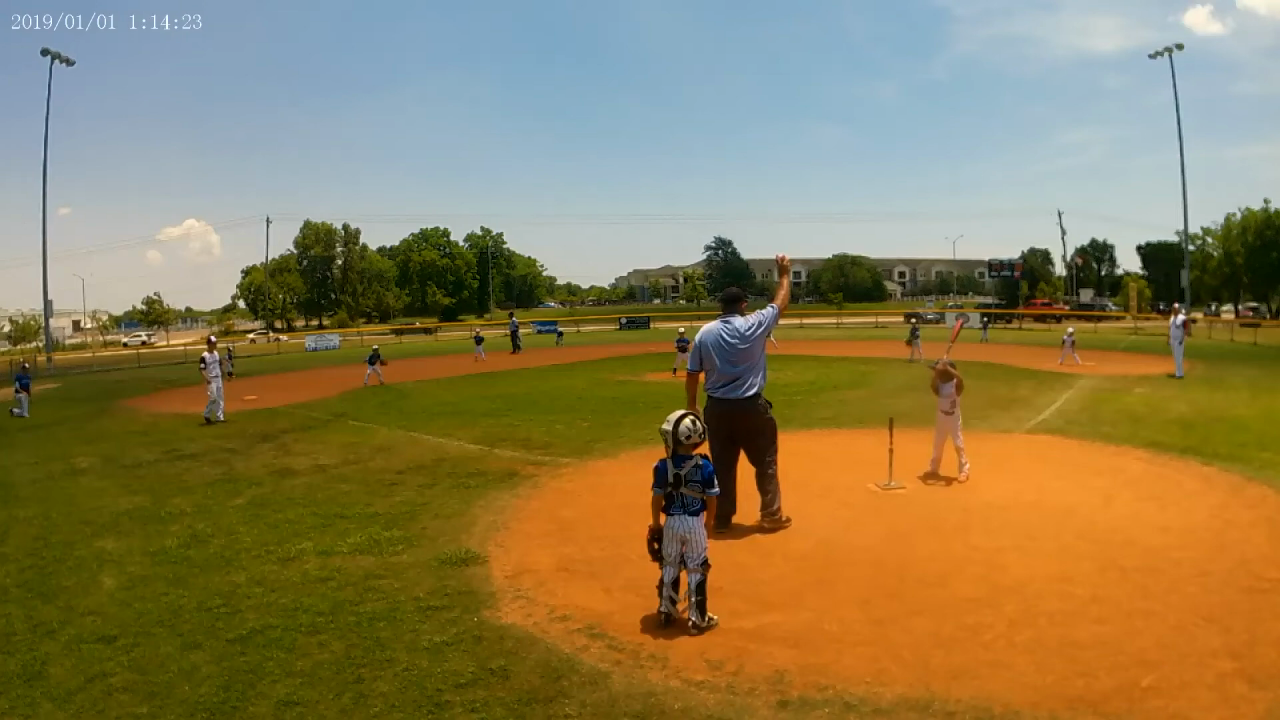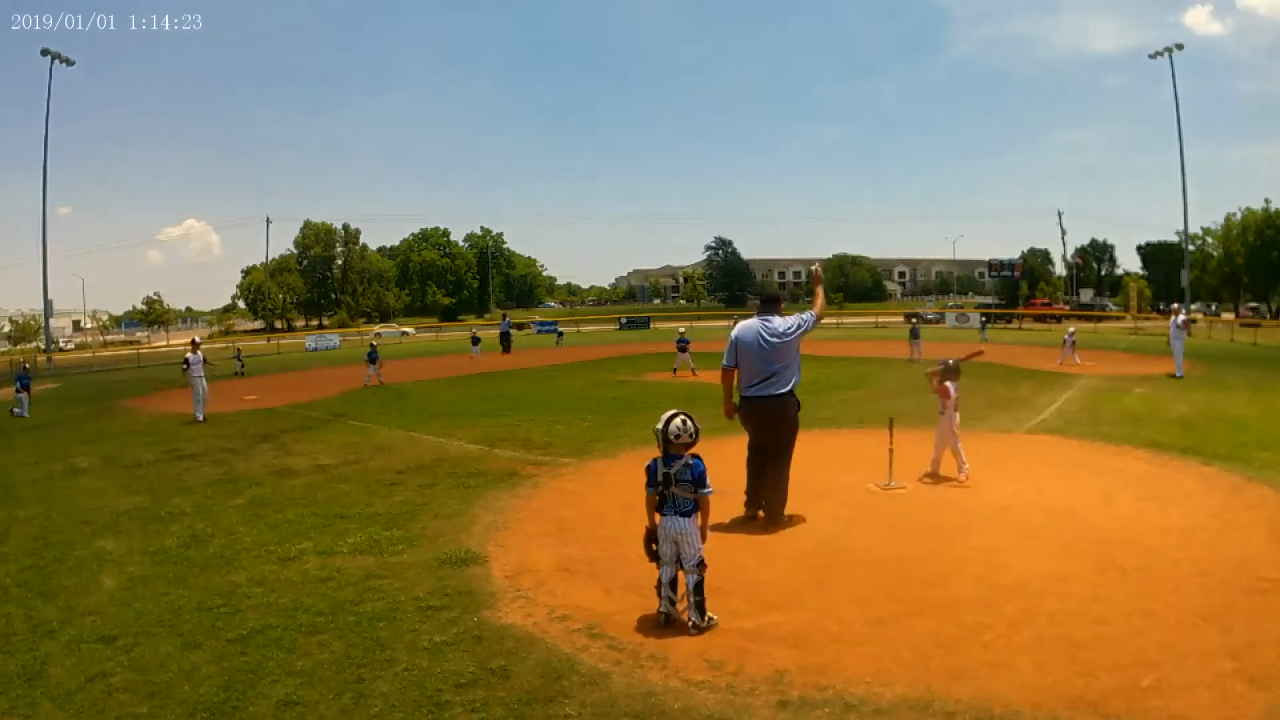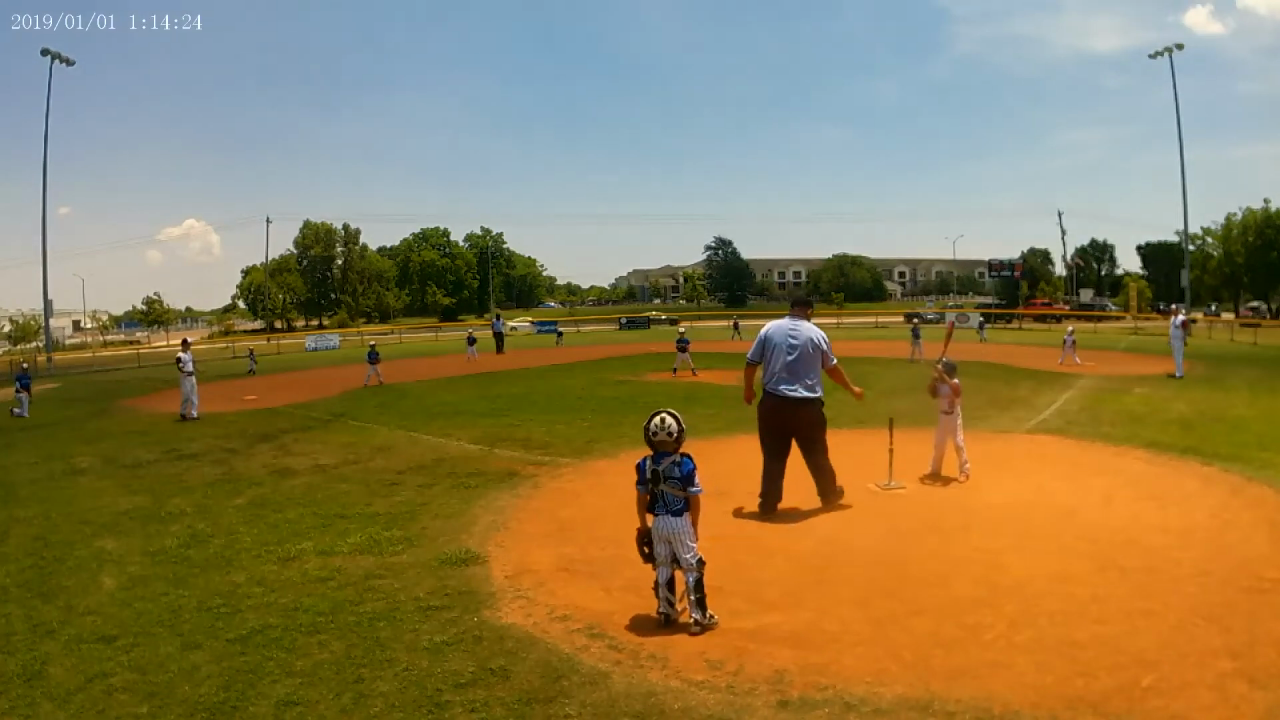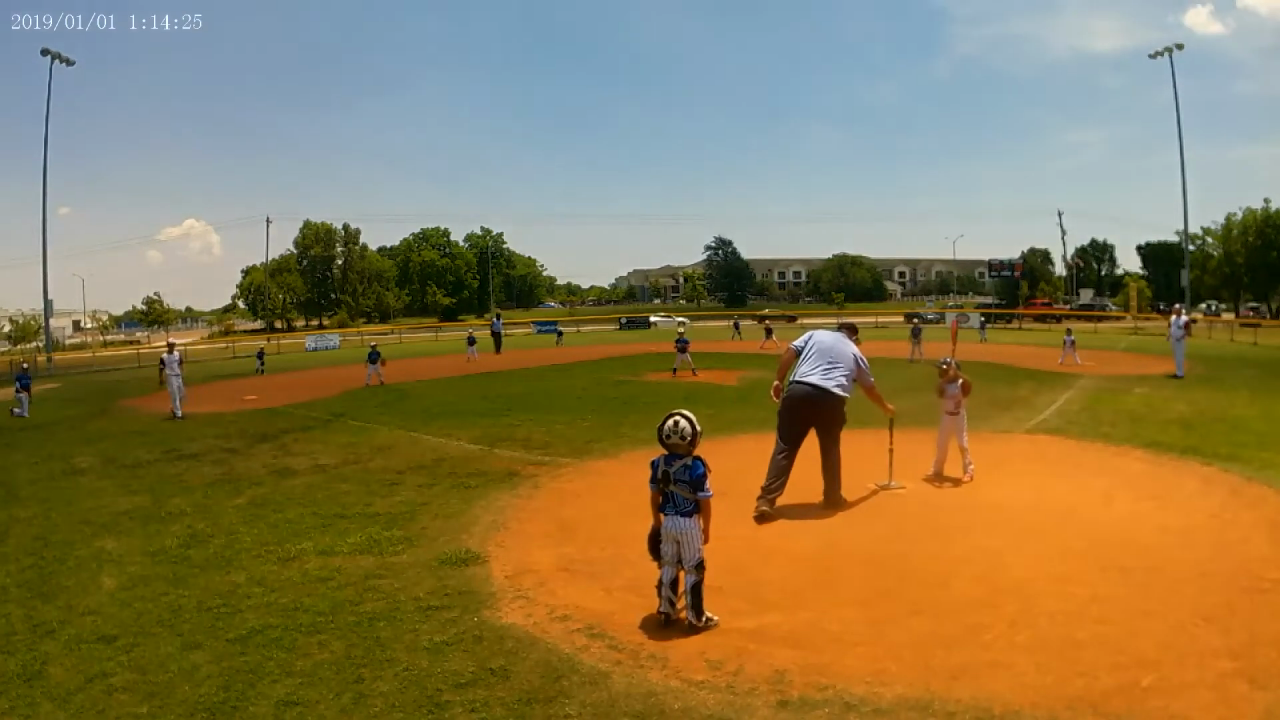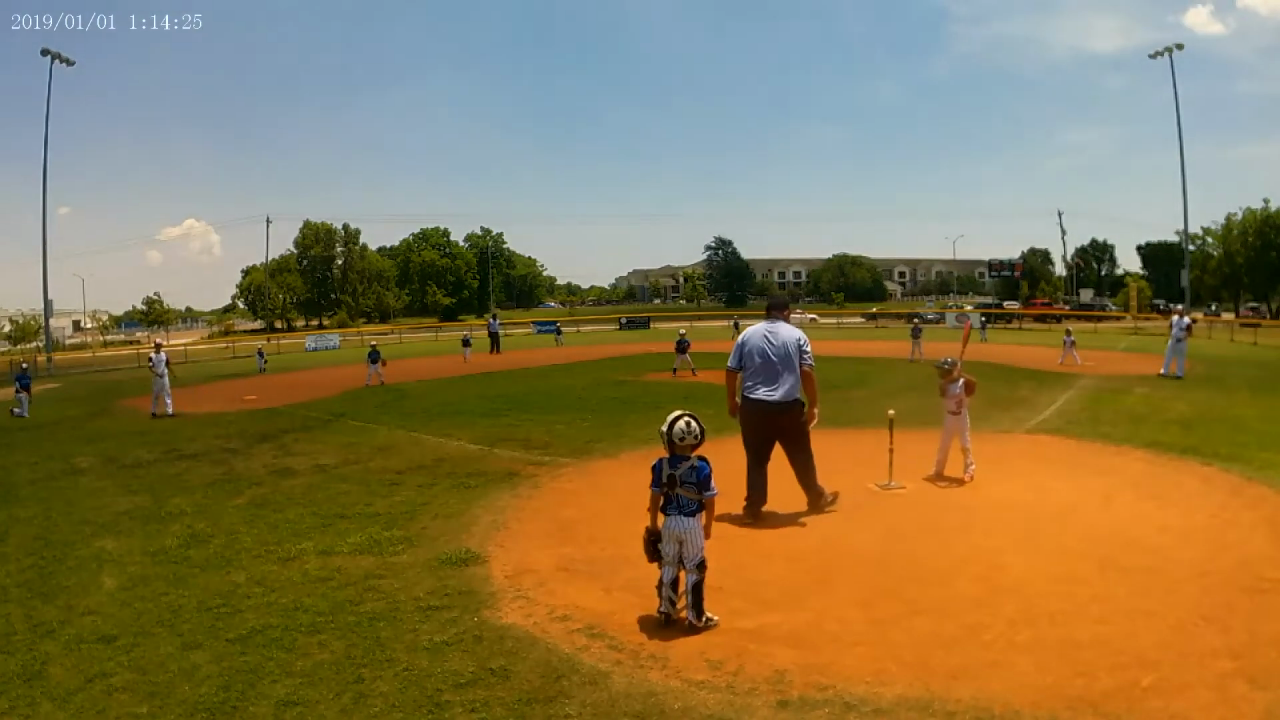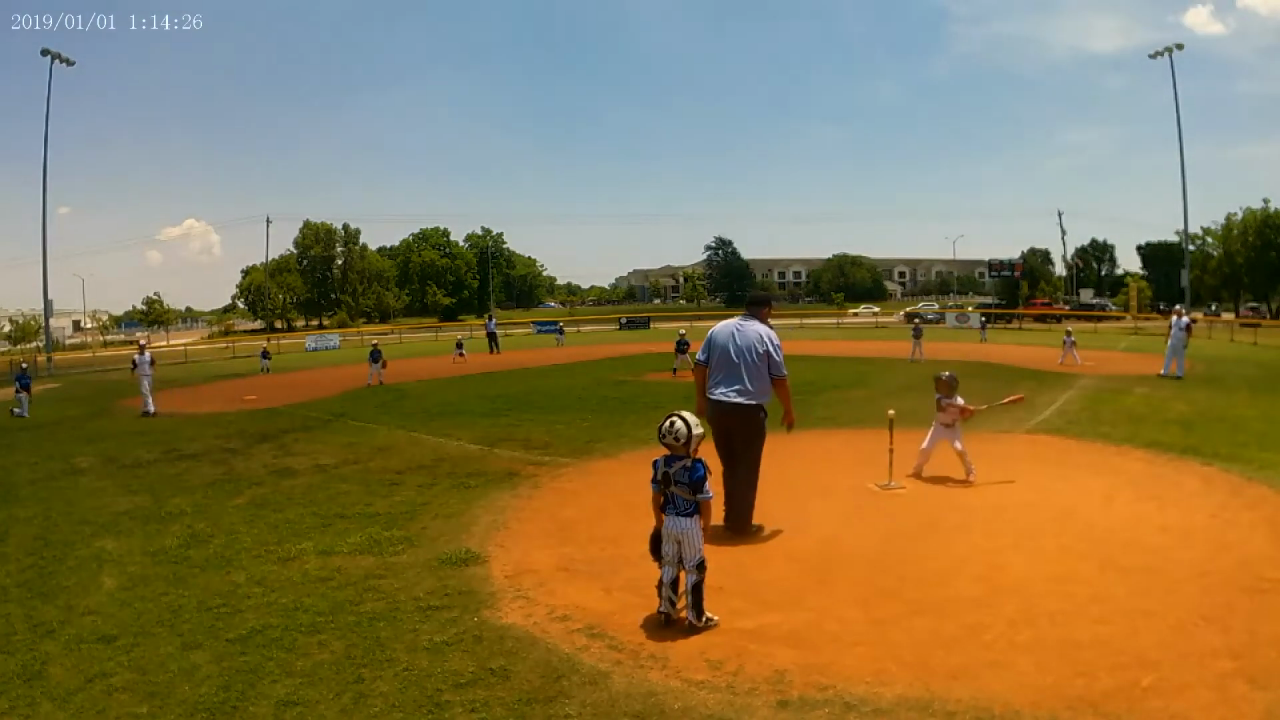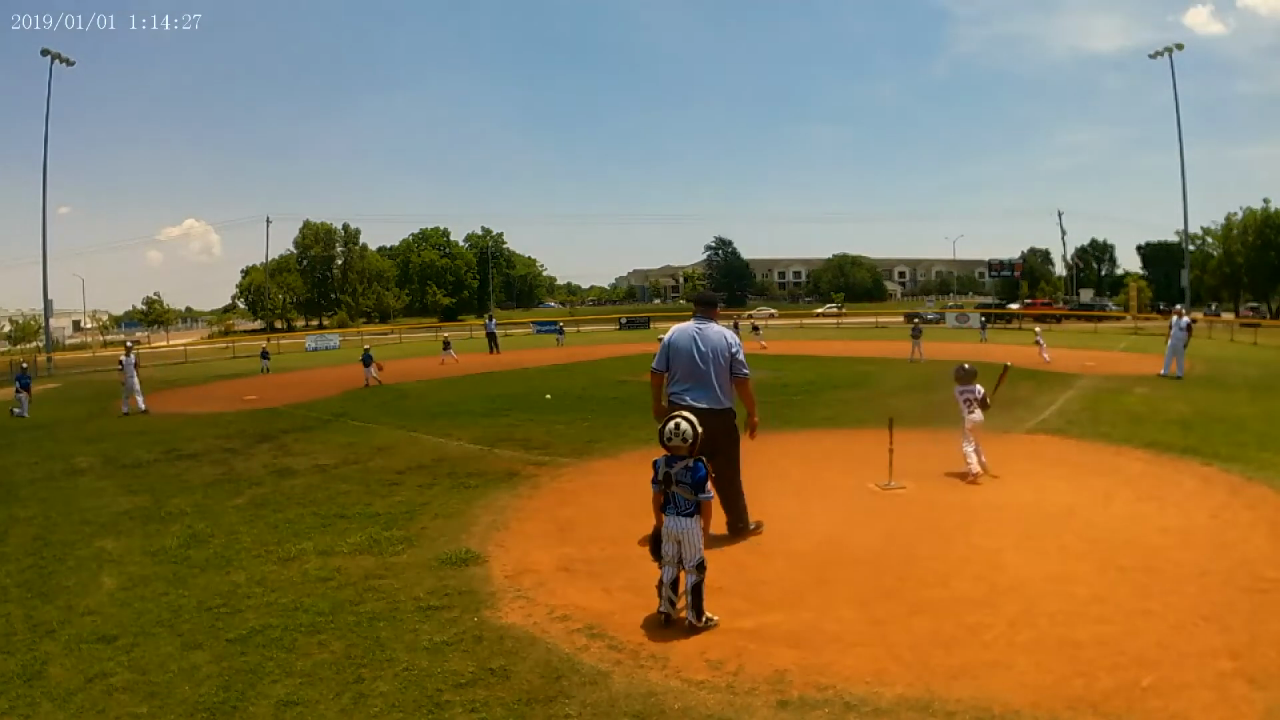
dt=0.7s
person 1, frame 1
left shoulder: (705, 332)
right shoulder: (753, 325)
left elbow: (692, 373)
right elbow: (781, 303)
left wrist: (691, 405)
right wrist: (784, 273)
left hip: (717, 408)
right hip: (750, 406)
left knee: (722, 465)
right knee: (765, 461)
left ankle: (722, 519)
right ankle: (771, 515)
person 1, frame 2
left shoulder: (741, 329)
right shoulder: (790, 326)
left elbow: (728, 369)
right elbow: (818, 312)
left wrist: (728, 400)
right wrist: (818, 283)
left hip: (749, 403)
right hip: (781, 404)
left knee: (756, 453)
right knee: (778, 459)
left ankle: (752, 506)
right ankle: (773, 513)
person 1, frame 3
left shoulder: (770, 329)
right shoulder: (816, 333)
left elbow: (751, 363)
right elbow: (832, 369)
left wrist: (748, 388)
right wrist: (852, 389)
left hip: (773, 402)
right hip: (806, 404)
left knee: (773, 455)
right knee: (816, 452)
left ankle: (768, 504)
right ankle: (829, 494)
person 1, frame 4
left shoulder: (816, 334)
right shoulder: (855, 352)
left elbow: (790, 352)
right elbow: (869, 388)
left wrist: (778, 381)
right wrist: (885, 406)
left hip: (799, 392)
right hip: (831, 400)
left knee: (785, 448)
right knee: (830, 448)
left ankle: (766, 501)
right ankle: (833, 498)
person 1, frame 5
left shoulder: (747, 334)
right shoulder: (796, 335)
left elbow: (731, 371)
right elbow: (807, 372)
left wrist: (732, 400)
right wrist: (813, 406)
left hip: (753, 406)
right hip: (788, 406)
left knee: (756, 460)
right knee: (801, 456)
left ankle: (753, 509)
right ankle: (817, 499)
person 1, frame 6
left shoulder: (719, 329)
right shoulder: (766, 335)
left elbow: (700, 366)
right elbow: (779, 379)
left wrist: (701, 399)
right wrist: (788, 410)
left hip: (716, 407)
right hip: (748, 411)
left knee: (729, 464)
right knee: (746, 469)
left ankle: (731, 516)
right ankle: (740, 524)
person 1, frame 7
left shoulder: (674, 333)
right shoulder: (727, 337)
left elbow: (657, 373)
right elbow: (741, 380)
left wrist: (658, 403)
right wrist: (752, 413)
left hip: (680, 412)
right hip: (717, 415)
right knee: (727, 473)
right ankle: (739, 524)
person 2, frame 1
left shoulder: (663, 466)
right shoulder: (705, 466)
left elbow: (657, 499)
right elbow: (712, 500)
left wrist: (655, 524)
right wrist: (706, 524)
left hip: (672, 523)
right hip: (695, 523)
left knee: (669, 567)
right knee: (697, 570)
left ankle: (666, 612)
right ankle: (698, 619)
person 2, frame 2
left shoulder: (655, 466)
right shoulder: (696, 466)
left elbow: (650, 499)
right elbow: (704, 500)
left wrist: (651, 524)
right wrist: (704, 526)
left hip: (665, 523)
right hip: (688, 524)
left knee: (667, 568)
right knee: (694, 571)
left ankle: (666, 612)
right ankle: (698, 619)
person 2, frame 3
left shoulder: (645, 465)
right shoulder: (686, 464)
left elbow: (641, 499)
right elbow: (694, 499)
left wrist: (643, 525)
right wrist: (694, 526)
left hip: (658, 523)
right hip: (680, 522)
left knee: (663, 568)
right knee: (692, 568)
left ankle: (666, 613)
right ankle: (699, 616)
person 2, frame 4
left shoulder: (658, 464)
right shoulder: (697, 467)
left elbow: (654, 498)
right elbow: (704, 503)
left wrist: (657, 522)
right wrist: (707, 528)
left hip: (668, 522)
right hip: (689, 524)
left knee: (668, 567)
right knee: (693, 570)
left ankle: (666, 611)
right ankle: (696, 617)
person 2, frame 5
left shoulder: (661, 466)
right shoulder: (701, 467)
left elbow: (655, 499)
right elbow: (709, 502)
left wrist: (653, 524)
right wrist: (708, 526)
left hip: (670, 523)
right hip: (692, 523)
left knee: (668, 567)
right knee: (695, 570)
left ankle: (666, 611)
right ankle: (696, 617)
person 2, frame 6
left shoulder: (660, 465)
right shoulder: (697, 468)
left elbow: (655, 499)
right elbow: (705, 504)
left wrist: (659, 524)
right wrist: (706, 528)
left hip: (669, 523)
right hip: (690, 524)
left knee: (668, 567)
right knee: (694, 570)
left ankle: (666, 611)
right ankle: (696, 617)
person 2, frame 7
left shoulder: (661, 465)
right shoulder: (699, 468)
left elbow: (656, 499)
right elbow: (706, 504)
left wrist: (659, 523)
right wrist: (706, 529)
left hip: (669, 523)
right hip: (690, 524)
left knee: (669, 567)
right knee: (694, 570)
left ankle: (666, 611)
right ankle: (696, 617)
